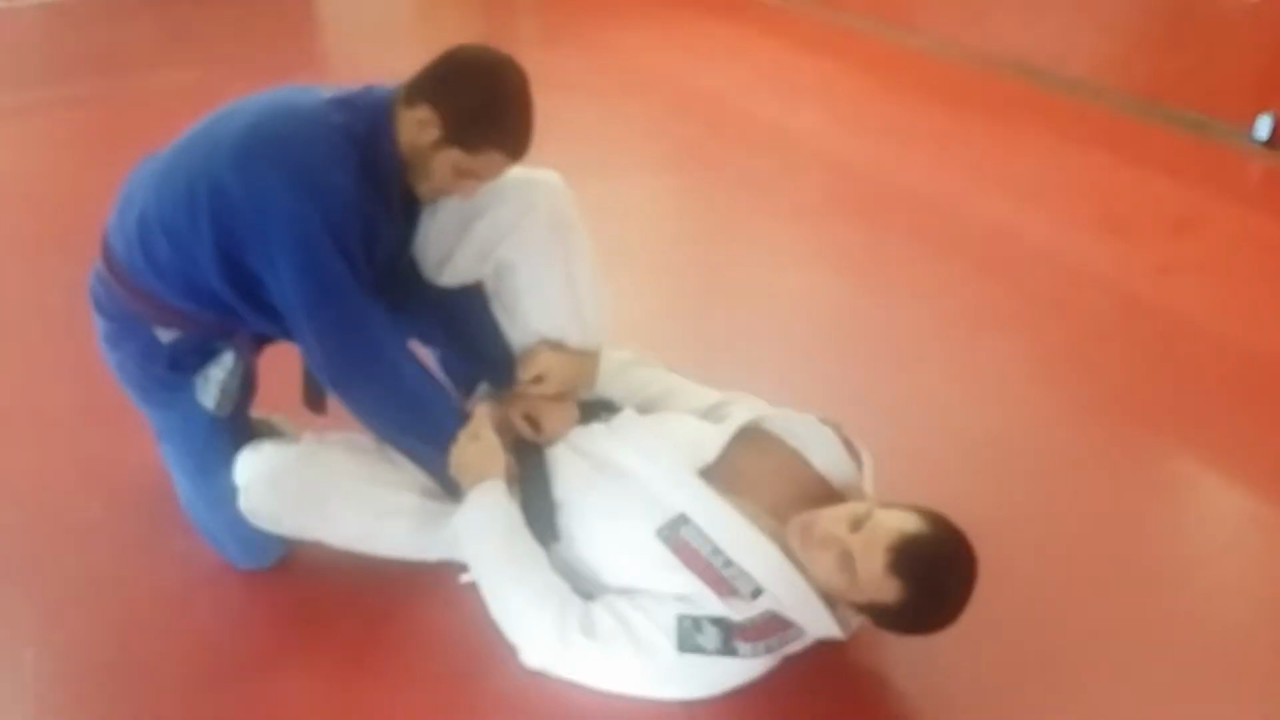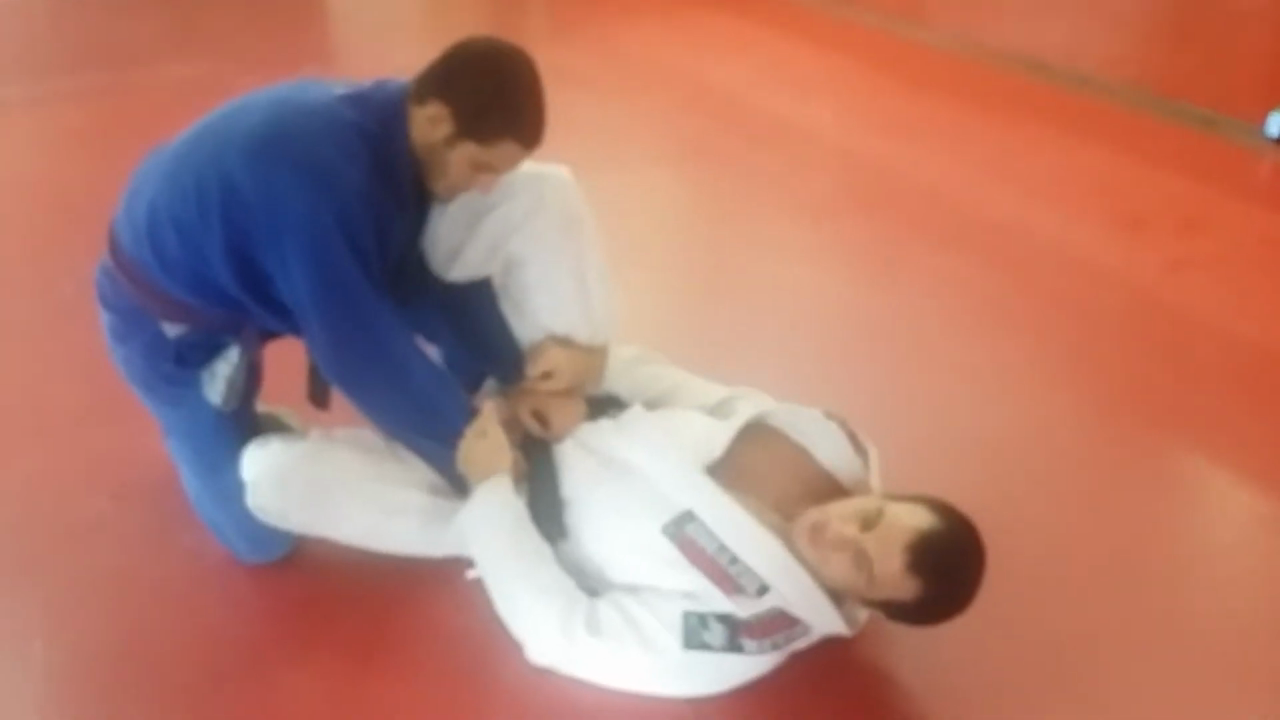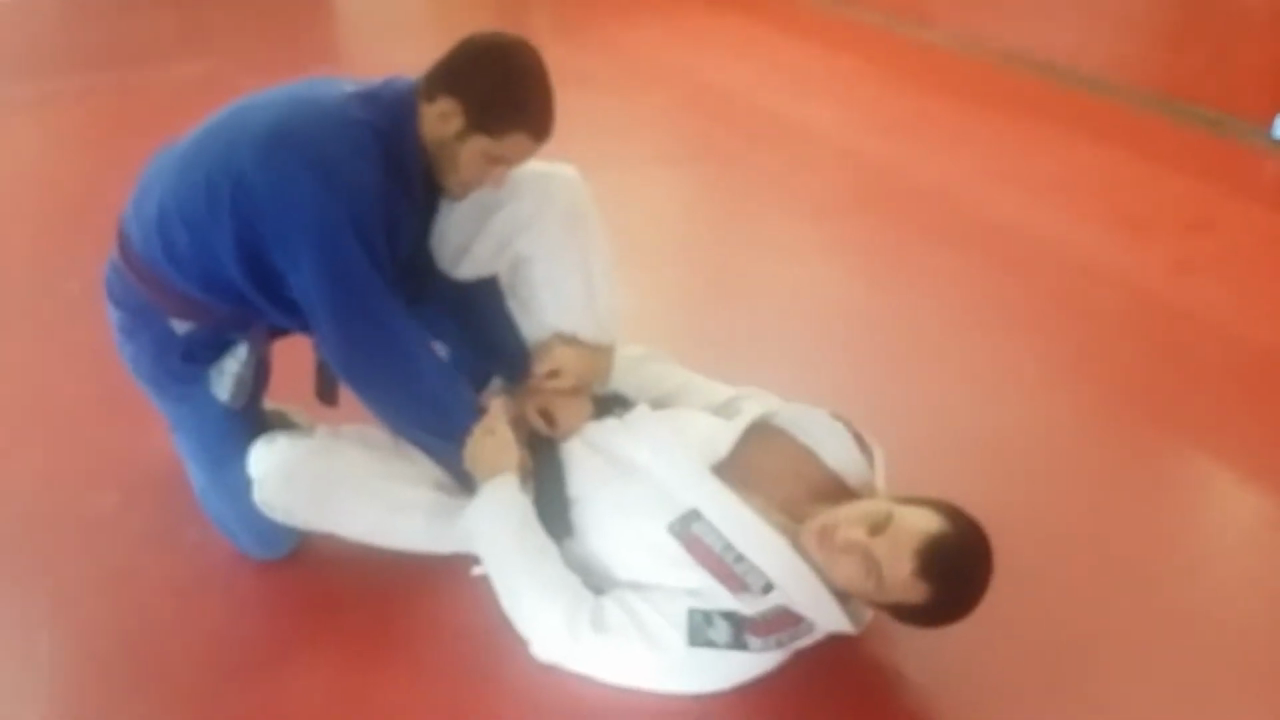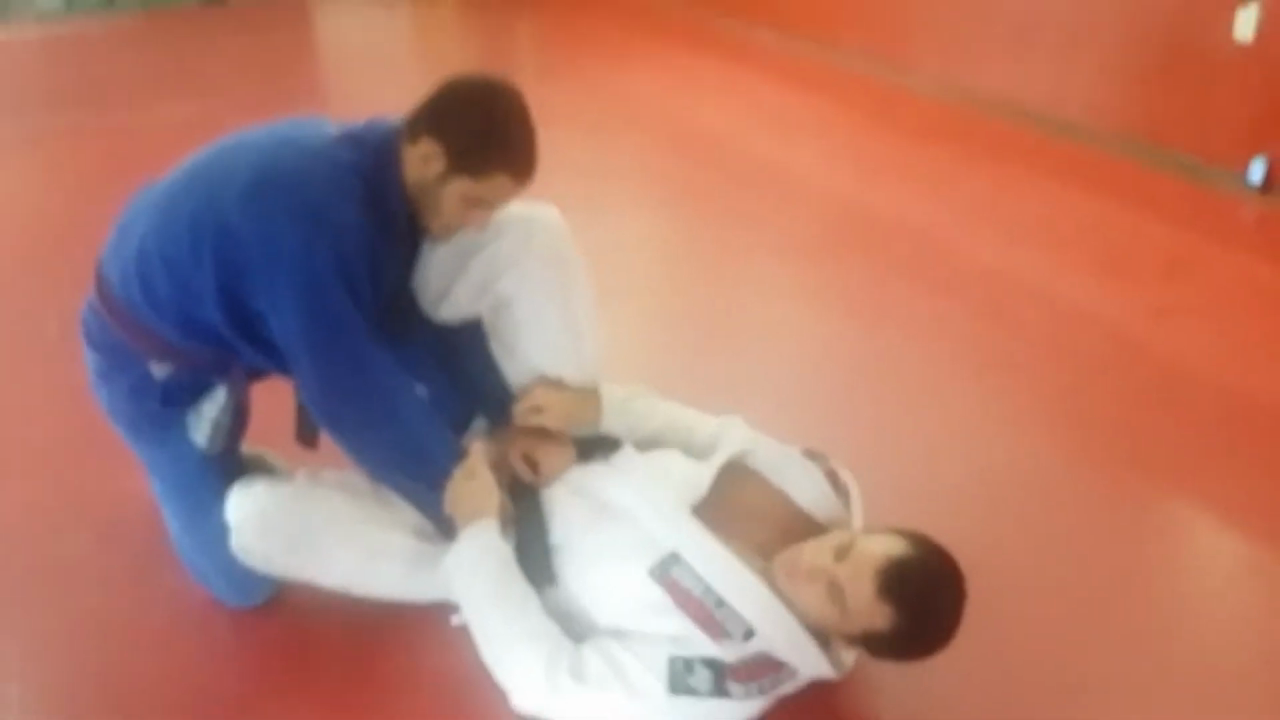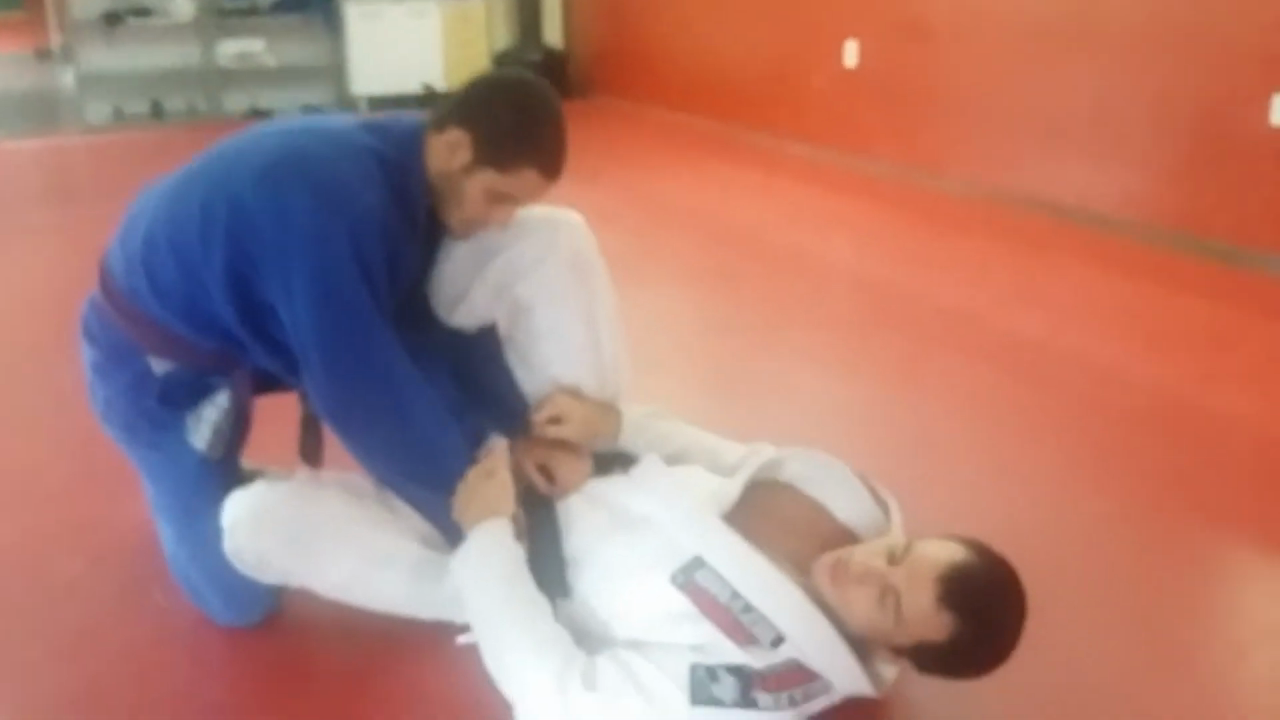
dt=1s
person 1, frame 1
left shoulder: (729, 643)
right shoulder: (829, 456)
left elbow: (557, 636)
right elbow: (712, 409)
left wrist: (485, 496)
left hip: (518, 509)
right hip: (580, 419)
left knee: (269, 478)
left ankle: (242, 436)
person 1, frame 2
left shoulder: (736, 638)
right shoulder: (835, 449)
left elbow: (561, 633)
right elbow: (708, 399)
left wrist: (491, 491)
left hip: (523, 506)
right hip: (567, 400)
left knee: (274, 473)
left ankle: (253, 431)
person 1, frame 3
left shoulder: (739, 636)
right shoulder: (841, 451)
left elbow: (566, 630)
right elbow: (719, 402)
left wrist: (496, 488)
left hip: (526, 505)
right hip: (570, 400)
left knee: (279, 469)
person 1, frame 4
right shoulder: (821, 491)
right elbow: (718, 438)
left wrist: (477, 534)
right wrist: (595, 406)
left hip: (511, 552)
right hip: (580, 461)
left knee: (255, 514)
person 1, frame 5
right shoulder: (853, 503)
left wrist: (487, 537)
right wrist: (613, 424)
left hip: (523, 564)
right hip: (582, 472)
left knee: (255, 519)
person 2, frame 1
left shoulder: (376, 133)
right shoulder: (304, 175)
left elbow: (424, 278)
right elbow: (353, 350)
left wrist: (506, 381)
left hip: (241, 285)
right hip: (163, 318)
right knee: (255, 542)
right ankle: (192, 427)
person 2, frame 2
left shoulder: (387, 127)
right shoulder: (319, 172)
left elbow: (429, 276)
right elbow: (361, 348)
left wrist: (512, 372)
left hip: (245, 278)
right hip: (169, 313)
right knee: (262, 536)
right ankle: (206, 427)
person 2, frame 3
left shoulder: (394, 125)
right shoulder: (328, 171)
left elbow: (431, 276)
right elbow: (373, 346)
left wrist: (520, 366)
left hip: (256, 273)
right hip: (178, 310)
right knee: (269, 532)
right ankle: (214, 423)
person 2, frame 4
left shoulder: (376, 168)
right shoulder: (310, 214)
left elbow: (416, 317)
right elbow: (355, 391)
left wrist: (506, 415)
left hip: (235, 313)
right hip: (155, 353)
right knee: (245, 578)
person 2, frame 5
left shoulder: (402, 168)
right shoulder: (330, 200)
left elbow: (439, 326)
right elbow: (362, 389)
left wrist: (519, 433)
left hip: (249, 323)
right hip: (156, 355)
right knee: (240, 597)
right ankle: (187, 481)
